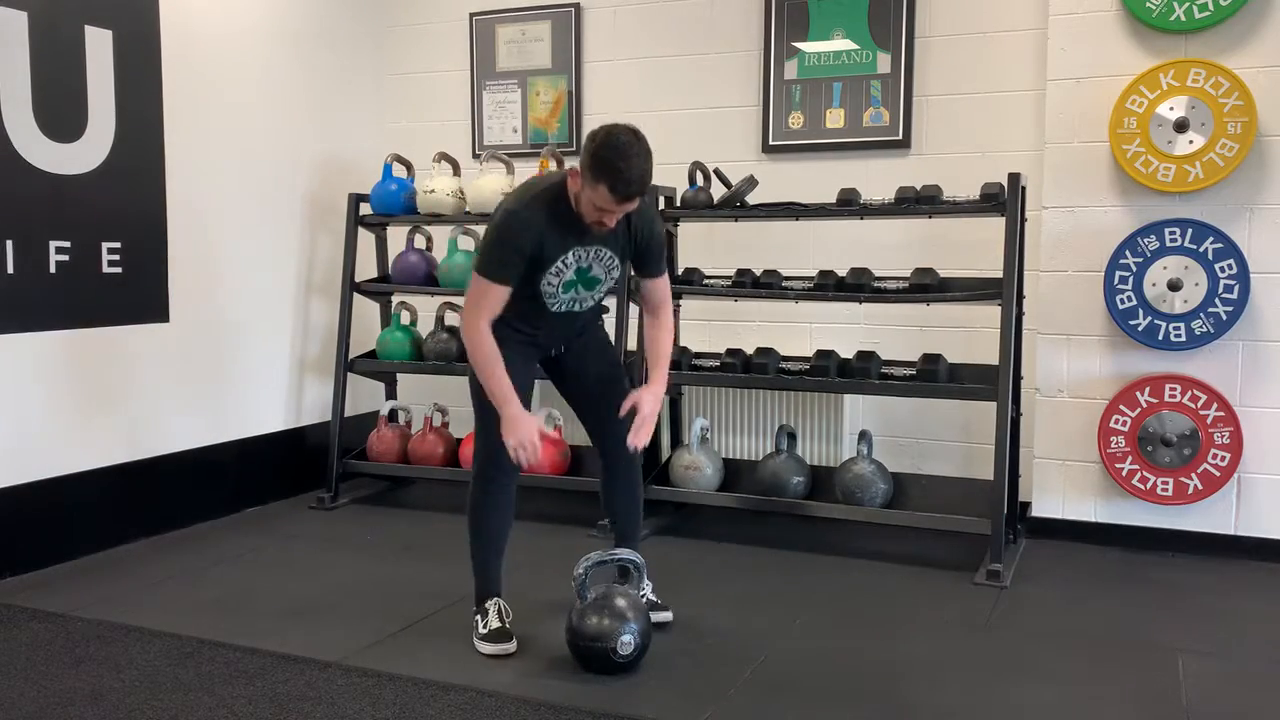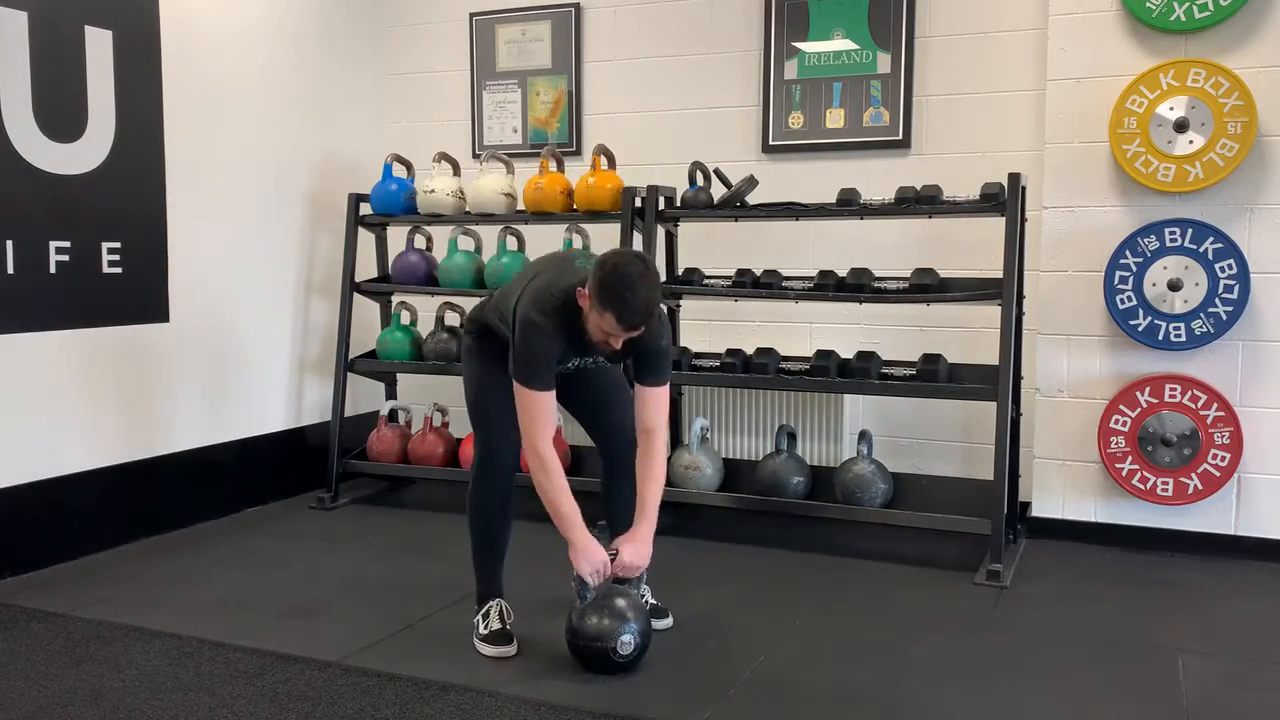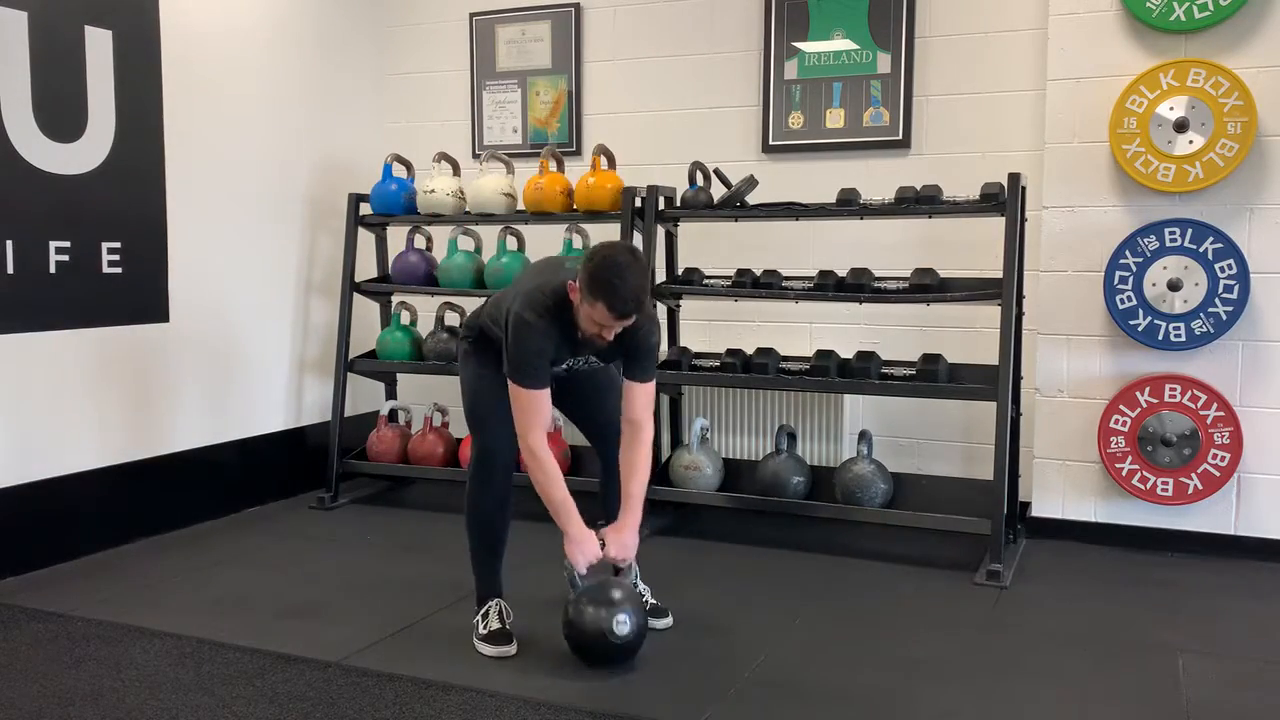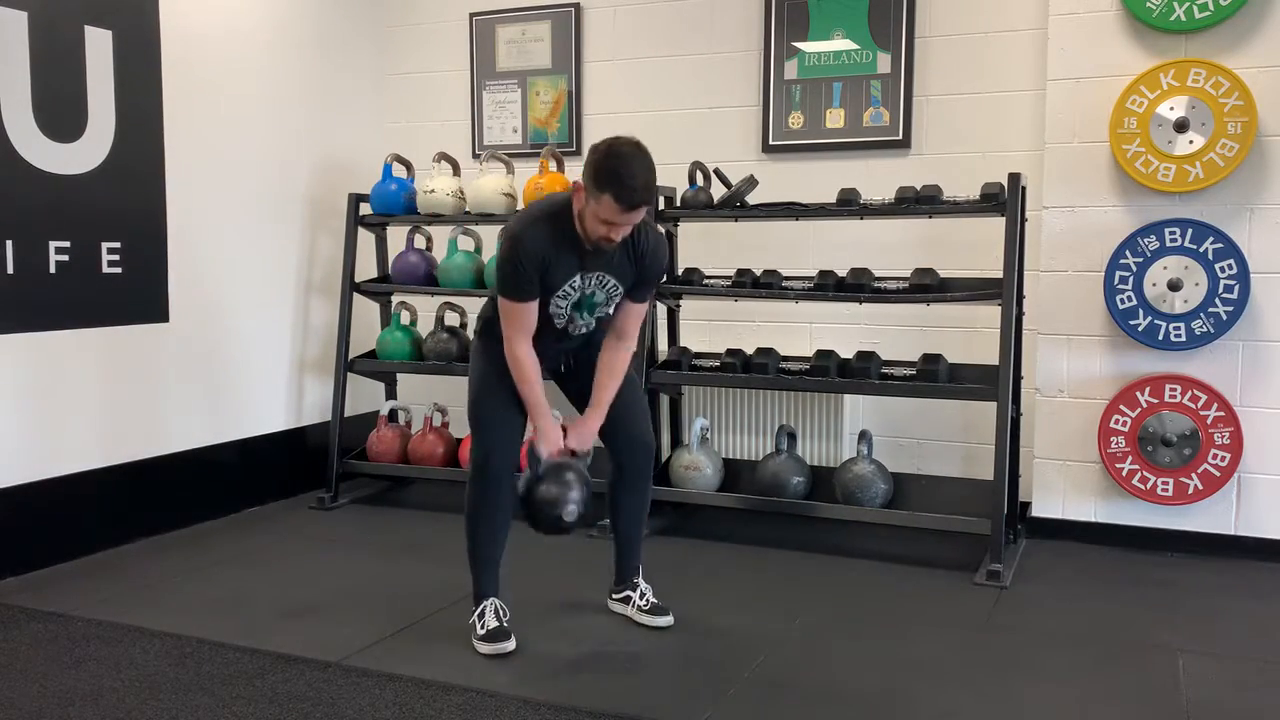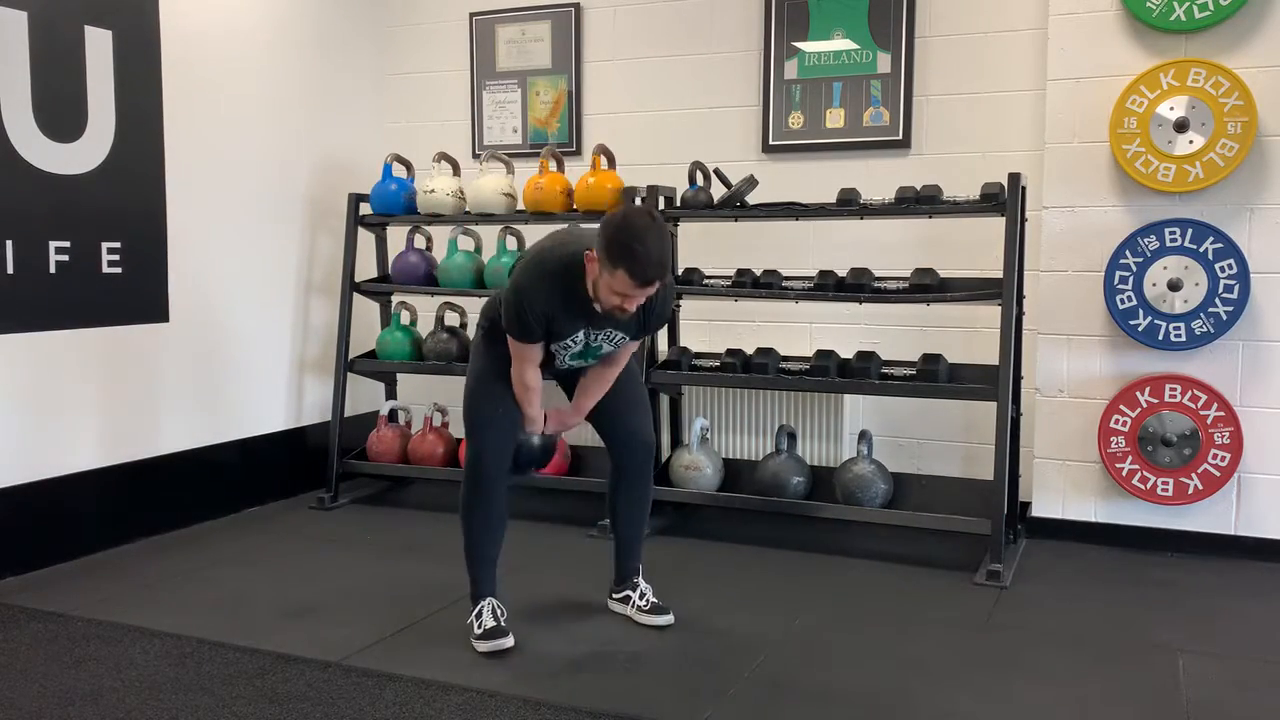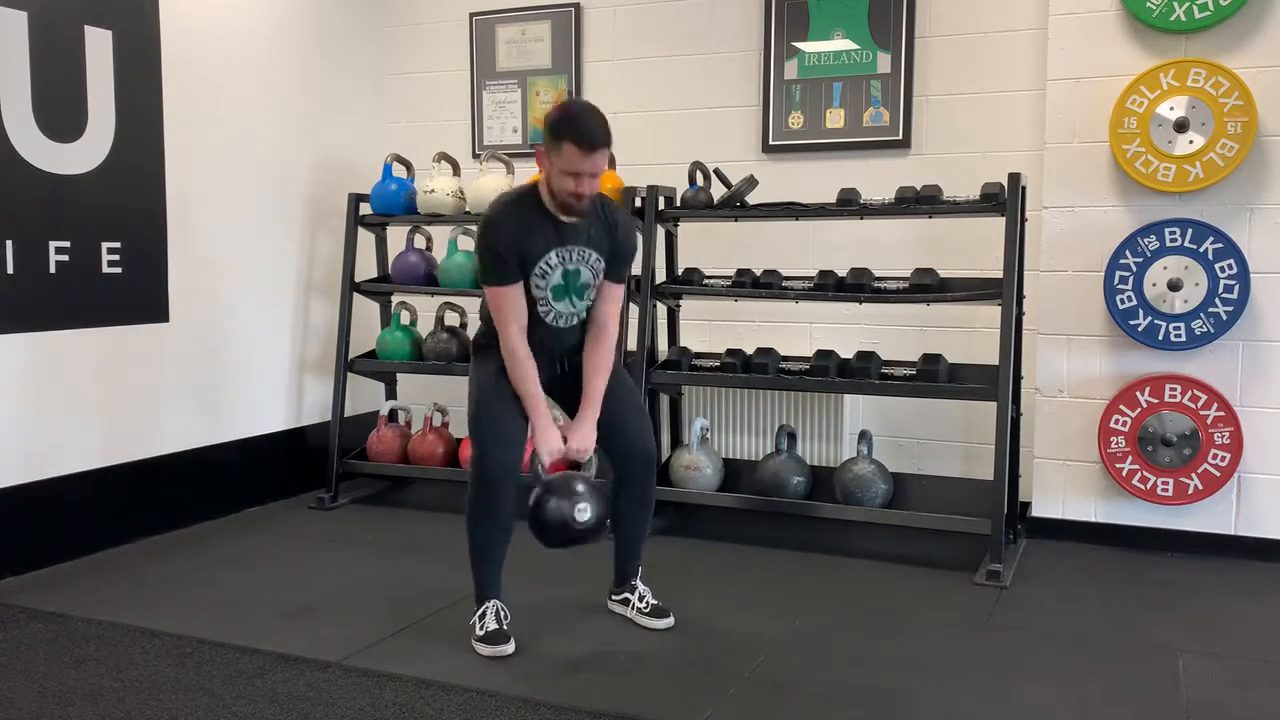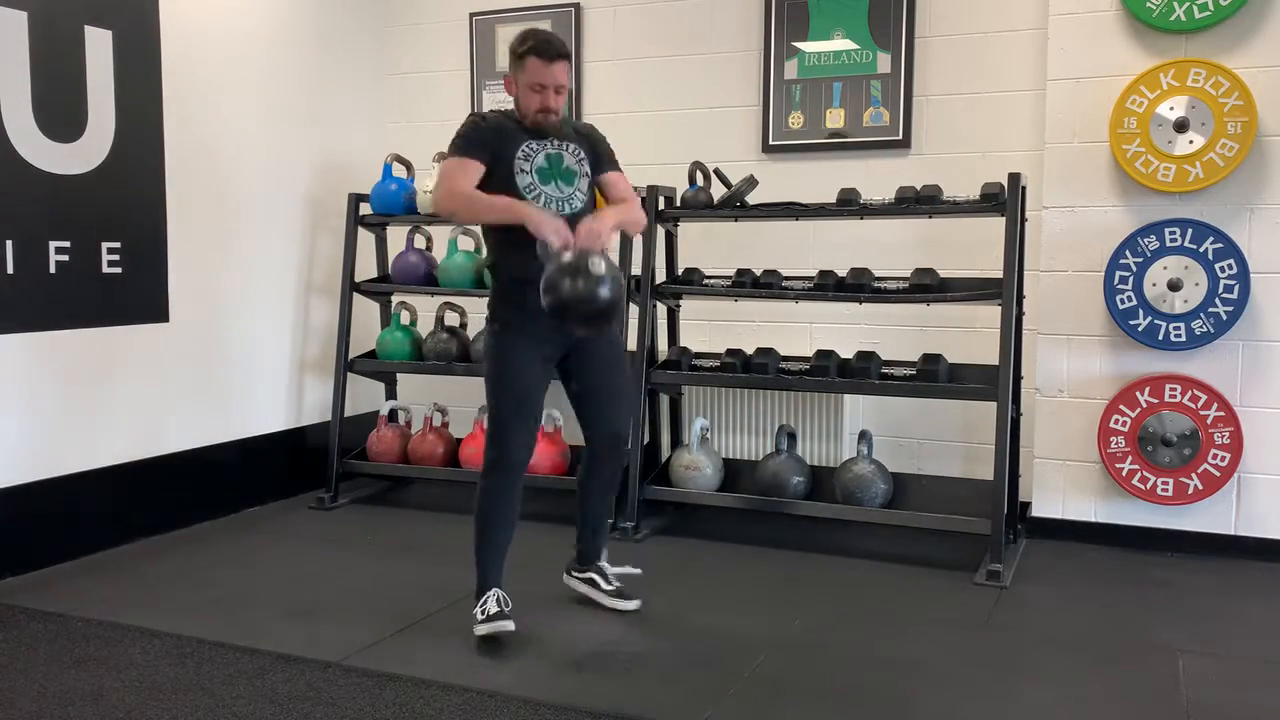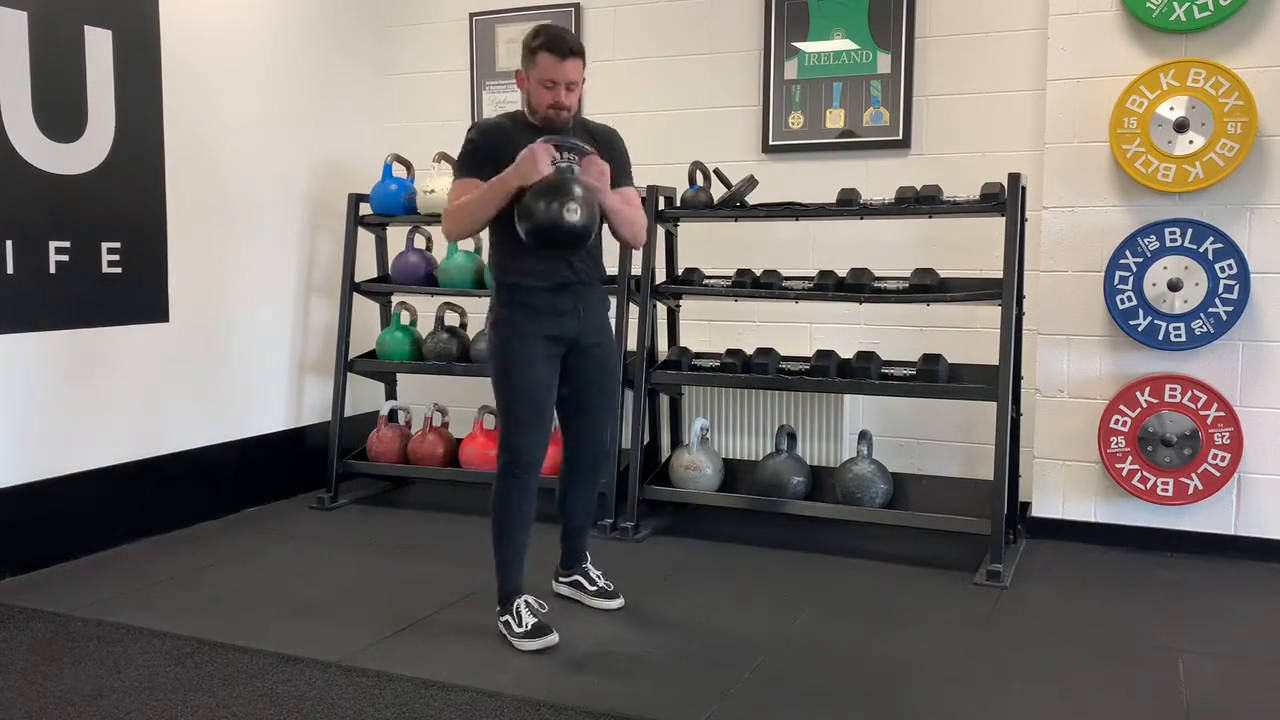
dt=0.3s
person 1, frame 1
left shoulder: (641, 220)
right shoulder: (524, 215)
left elbow: (658, 306)
right elbow: (476, 320)
left wrist: (656, 386)
right wrist: (511, 411)
left hip: (579, 332)
right hip: (510, 331)
left knee: (623, 442)
right knee: (499, 457)
left ankle: (629, 577)
right ankle: (489, 601)
person 1, frame 2
left shoulder: (650, 328)
right shoulder: (542, 315)
left elbow: (652, 435)
right elbow: (539, 447)
left wrist: (643, 532)
right wrist: (579, 540)
left hip: (578, 355)
right hip: (496, 343)
left knee: (624, 442)
right knee: (498, 455)
left ankle: (625, 577)
right ankle: (490, 603)
person 1, frame 3
left shoulder: (640, 323)
right shoulder: (533, 315)
left elbow: (638, 427)
right elbow: (533, 442)
left wrist: (629, 522)
right wrist: (574, 531)
left hip: (575, 362)
right hip: (493, 350)
left knee: (618, 444)
right knee: (495, 457)
right ankle: (489, 603)
person 1, frame 4
left shoulder: (650, 247)
right shoulder: (530, 235)
left elbow: (622, 336)
right elbow: (518, 341)
left wrist: (592, 420)
right wrist: (543, 424)
left hip: (590, 343)
right hip: (508, 338)
left knee: (638, 446)
right knee: (493, 461)
left ankle: (627, 584)
right ankle: (486, 602)
person 1, frame 5
left shoulder: (656, 292)
right shoulder: (537, 278)
left elbow: (613, 361)
right elbow: (526, 369)
left wrist: (571, 417)
right wrist: (533, 424)
right hip: (510, 346)
left knee: (638, 446)
right knee: (487, 460)
left ankle: (627, 584)
right ankle: (484, 603)
person 1, frame 6
left shoulder: (614, 220)
right shoulder: (506, 223)
left elbow: (606, 324)
right elbow: (512, 333)
left wrist: (587, 422)
right wrist: (540, 425)
left hip: (581, 354)
right hip: (511, 356)
left knee: (638, 452)
right knee: (494, 466)
left ankle: (626, 587)
right ankle: (488, 604)
person 1, frame 7
left shoulder: (586, 138)
right shoulder: (485, 131)
left elbow: (637, 215)
right elbow: (451, 195)
left wrist: (610, 216)
right wrist: (529, 212)
right hip: (518, 312)
left knee: (611, 441)
right knee: (509, 454)
left ankle: (587, 564)
right ankle: (489, 590)
person 1, frame 8
left shoulder: (604, 141)
right shoulder: (492, 137)
left elbow: (637, 234)
right elbow: (454, 224)
left wrist: (606, 191)
right wrist: (515, 176)
left hip: (589, 313)
right hip: (523, 317)
left knee: (593, 448)
right knee: (523, 455)
left ankle: (573, 567)
right ankle: (511, 600)
